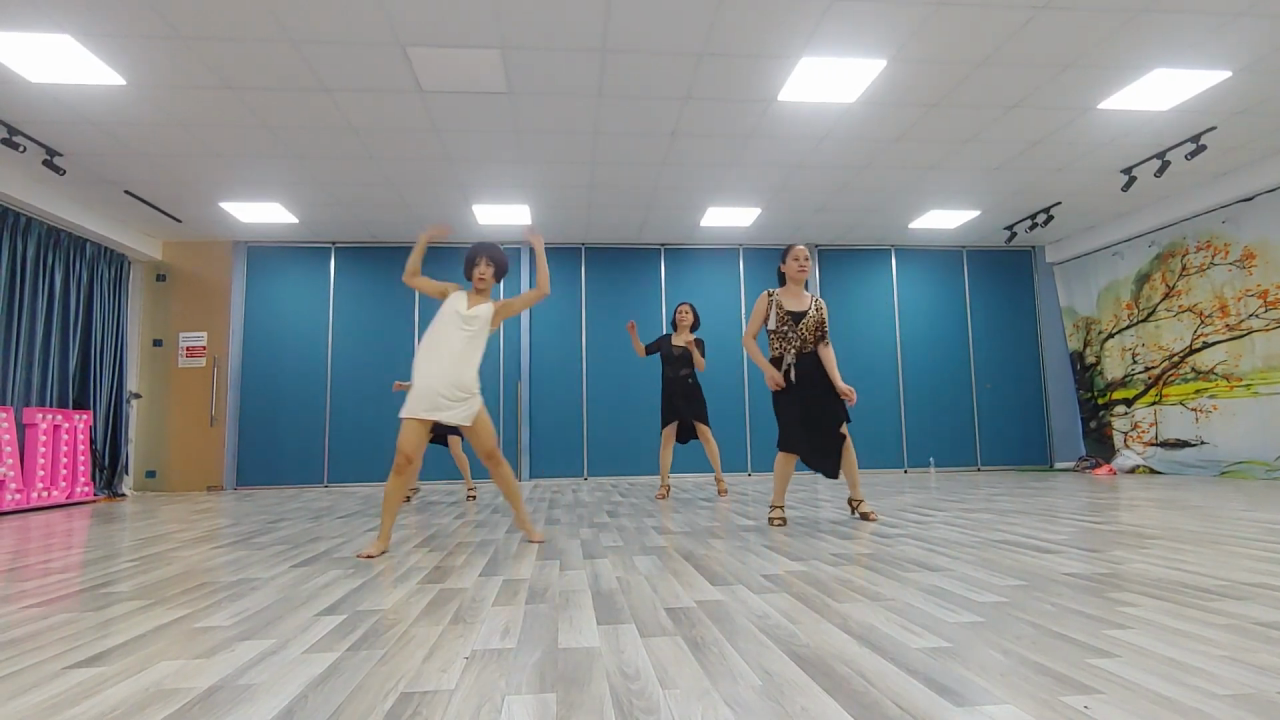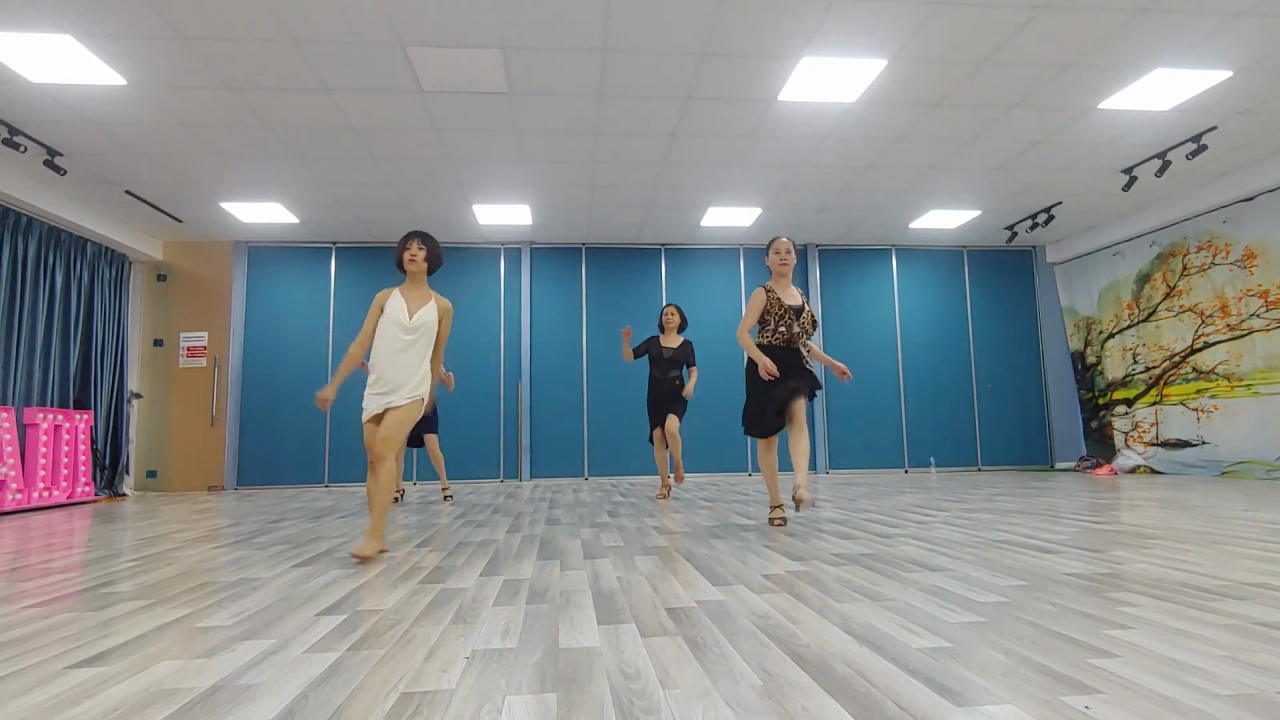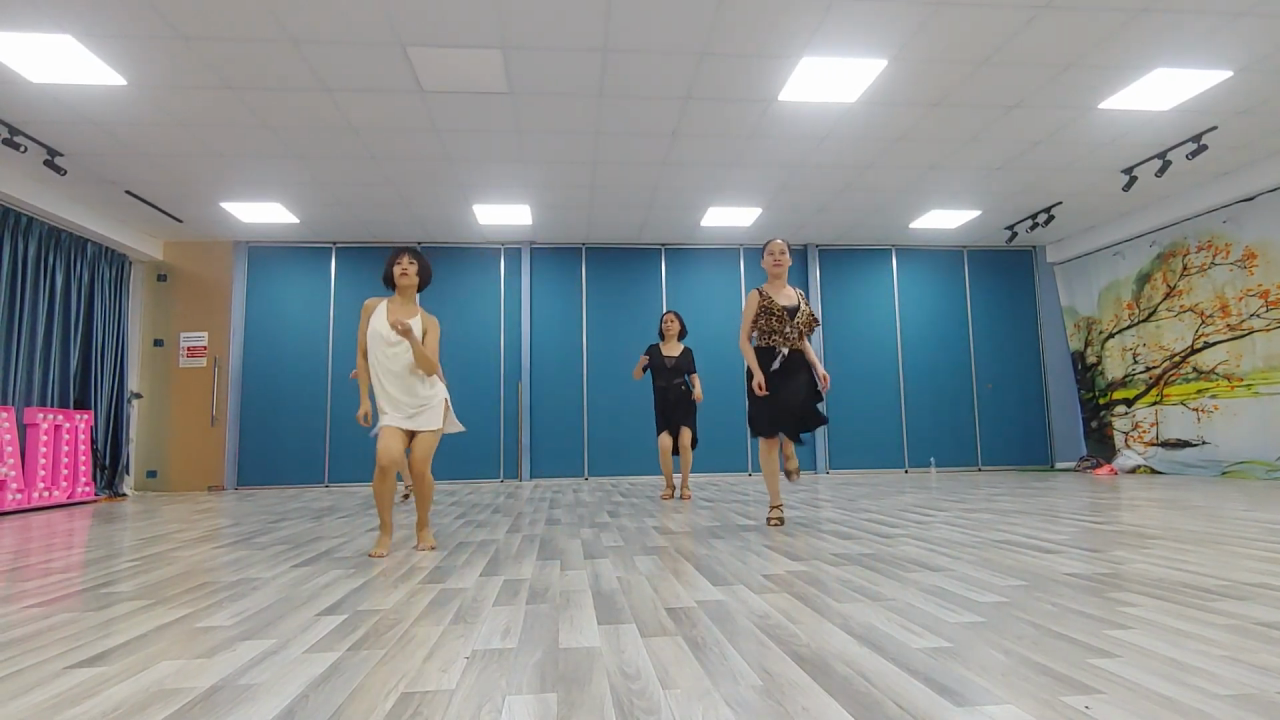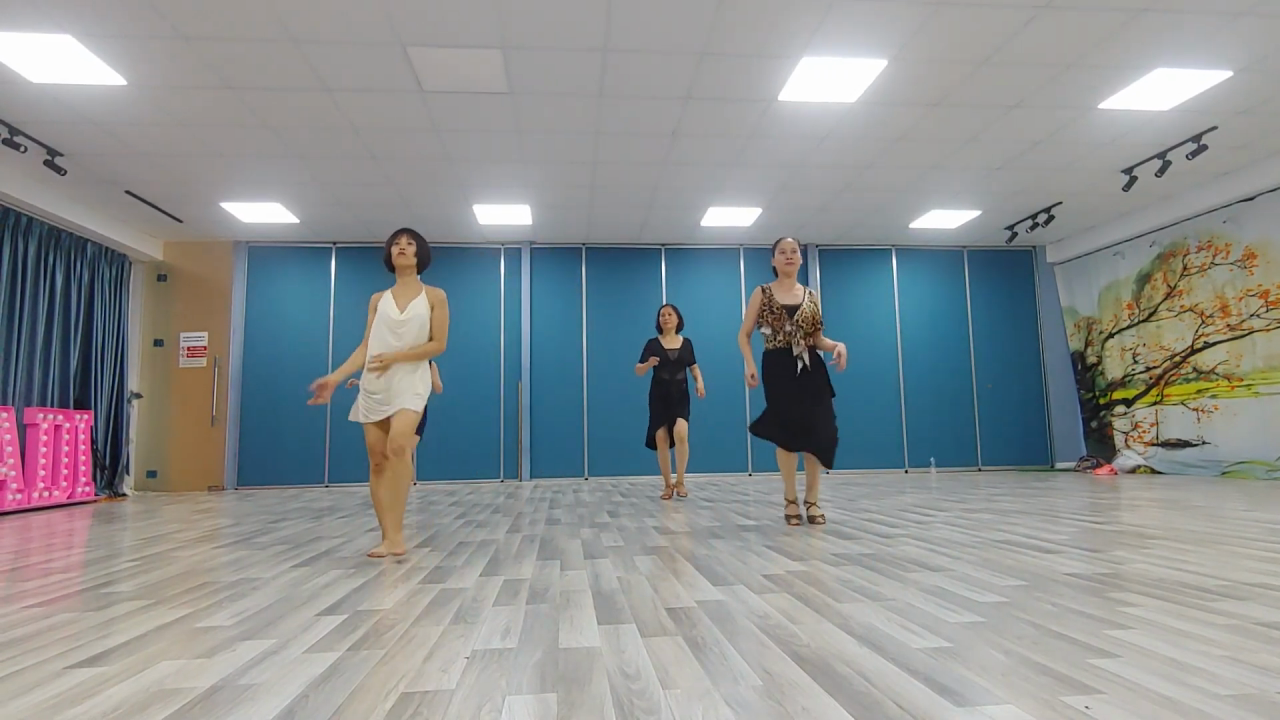
dt=0.5s
person 1, frame 1
left shoulder: (498, 310)
right shoulder: (452, 295)
left elbow: (541, 291)
right elbow: (409, 278)
left wrist: (539, 250)
right wrist: (424, 241)
left hip: (463, 393)
right hip: (425, 391)
left knee: (492, 455)
right knee: (404, 461)
left ankle: (524, 520)
right ankle: (382, 539)
person 1, frame 2
left shoulder: (441, 306)
right shoulder: (385, 297)
right elbow: (361, 344)
left wrist: (432, 393)
right wrist: (333, 385)
left hip: (412, 391)
right hip: (377, 390)
left knee: (384, 446)
right knee: (374, 459)
left ankle: (374, 534)
right ankle: (377, 537)
person 1, frame 3
left shoulder: (429, 322)
right shoulder: (372, 307)
left elbow: (430, 368)
right elbow: (362, 357)
left wrist: (410, 338)
right wrist: (363, 399)
left hip: (428, 401)
right hip: (392, 406)
left knee: (419, 466)
right knee: (387, 462)
left ankle: (424, 528)
right ankle: (385, 531)
person 1, frame 4
left shoulder: (434, 296)
right shoulder: (378, 299)
left elbow: (439, 344)
right elbow: (366, 347)
left wrist: (395, 357)
right wrist: (334, 379)
left hip: (411, 386)
right hip: (374, 389)
left knee: (399, 446)
right knee: (378, 462)
left ankle: (396, 531)
right ankle: (387, 535)
person 2, frame 1
left shoulder: (818, 304)
right shoulder: (767, 299)
left elbow: (824, 345)
right elbow: (748, 338)
left wrist: (838, 382)
right wrist: (767, 367)
left hip: (816, 374)
right hip: (785, 376)
left knee: (839, 434)
right knee: (791, 441)
left ankle: (856, 498)
right ankle: (777, 505)
person 2, frame 2
left shoulder: (800, 295)
right shoulder: (762, 293)
right elbow: (742, 333)
left wrist: (832, 363)
right wrist: (760, 359)
left hip: (794, 363)
right hip: (768, 367)
left knee: (798, 416)
right knee: (767, 435)
left ankle: (801, 485)
right ankle: (775, 504)
person 2, frame 3
left shoulder: (799, 296)
right shoulder: (756, 295)
left elbow: (802, 339)
right elbow: (744, 338)
left wrist: (818, 366)
right wrist: (756, 372)
left hip: (795, 365)
right hip: (766, 366)
left knee: (789, 407)
right knee: (768, 436)
left ankle: (789, 453)
right ankle: (775, 504)
person 2, frame 4
left shoulder: (810, 295)
right shoulder: (762, 293)
left elbow: (816, 336)
right elbow: (744, 334)
left wrist: (837, 345)
right wrist: (749, 364)
left hip: (809, 367)
right hip: (778, 367)
left knee: (819, 430)
right knee: (787, 432)
left ankle: (812, 499)
right ankle: (790, 498)
person 3, frame 1
left shoulder: (698, 342)
right shoulder: (665, 339)
left elbow: (701, 366)
right elbow: (642, 352)
left wrist: (693, 348)
right wrist: (633, 335)
left hip: (691, 392)
right hip: (669, 394)
left knee: (705, 434)
right knee: (667, 438)
left ankle: (719, 478)
right ankle: (664, 484)
person 3, frame 2
left shoulder: (686, 344)
right shoulder: (653, 341)
left elbow: (693, 370)
right elbow: (629, 357)
left wrist: (691, 384)
right wrist: (626, 340)
left hip: (677, 395)
right hip: (655, 395)
left knee: (671, 428)
right knee: (658, 438)
left ankle: (678, 463)
right ankle: (665, 484)
person 3, frame 3
left shoulder: (687, 351)
right shoulder: (653, 350)
left elbow: (693, 376)
right elbow: (636, 376)
left wrist: (698, 388)
right wrist: (640, 366)
left hip: (684, 402)
right hip: (662, 404)
left knee: (685, 443)
right knee: (664, 446)
left ankle: (685, 485)
right ankle: (669, 485)
person 3, frame 4
left shoulder: (686, 343)
right shoulder: (653, 344)
left elbow: (693, 367)
right elbow: (638, 371)
left wrist: (700, 382)
right wrist: (648, 364)
left hip: (681, 396)
right hip: (659, 397)
left knee: (681, 434)
right knee: (662, 440)
left ankle: (680, 482)
right ankle: (668, 485)
